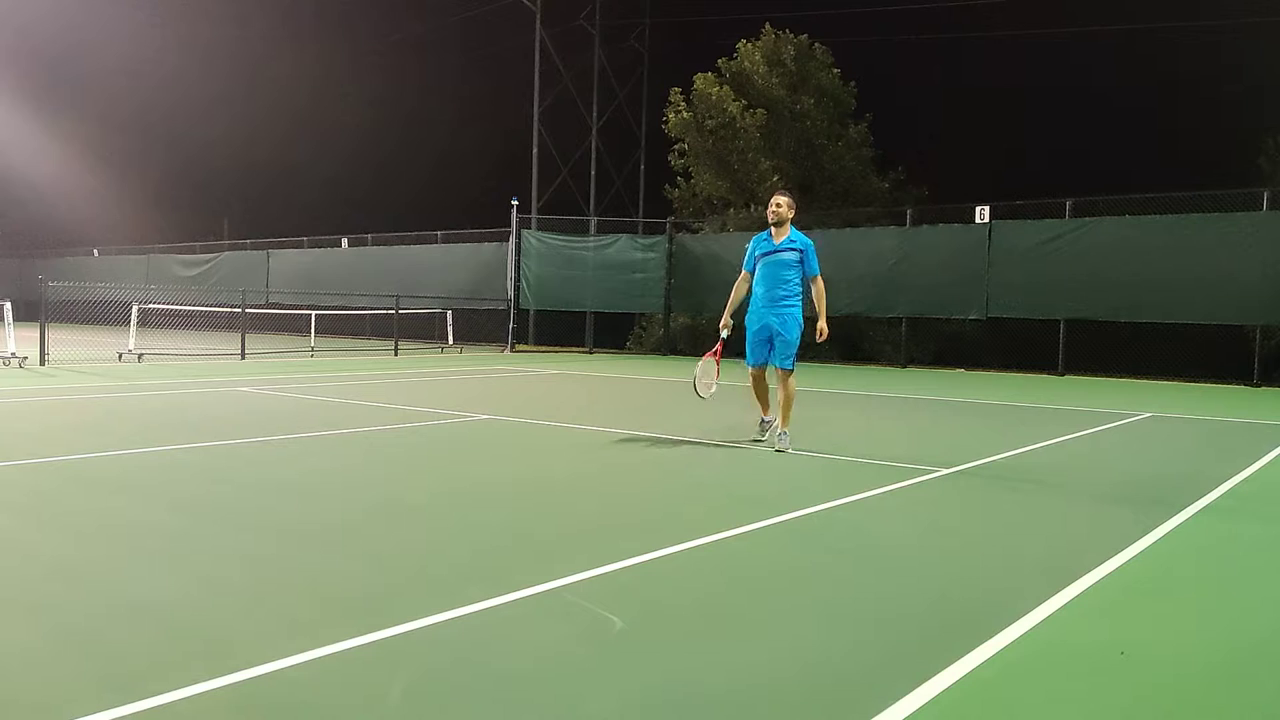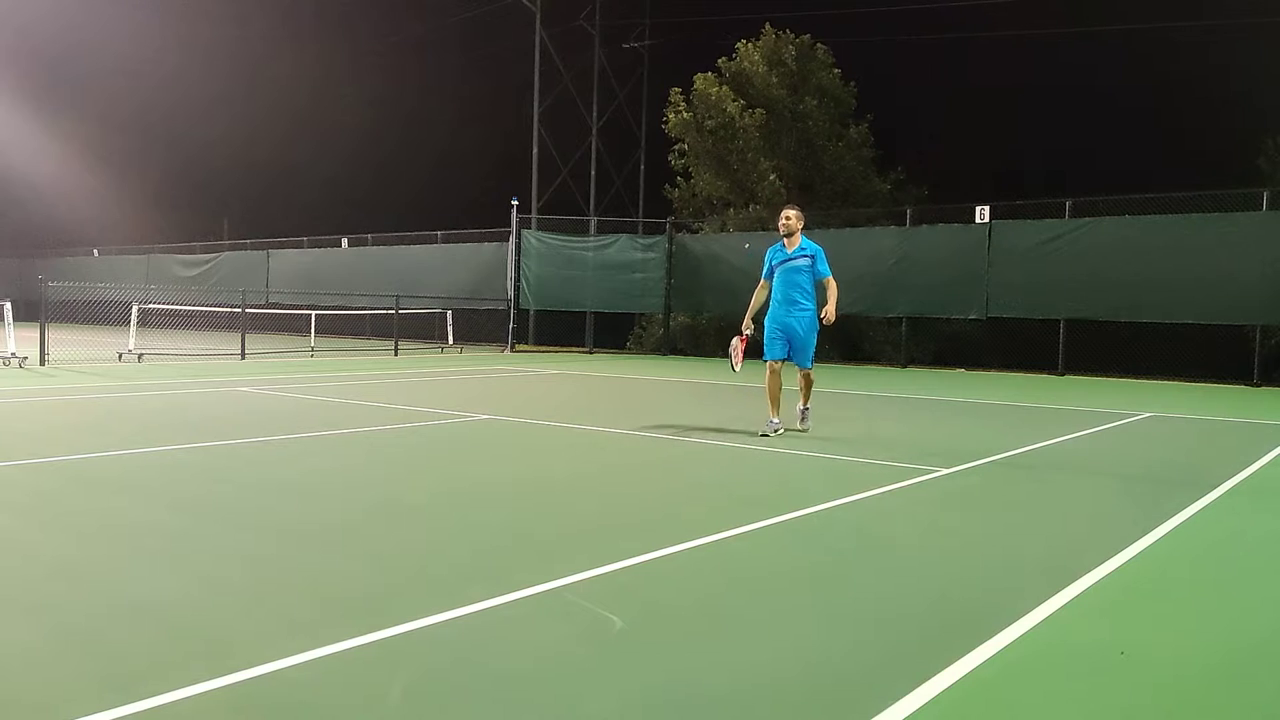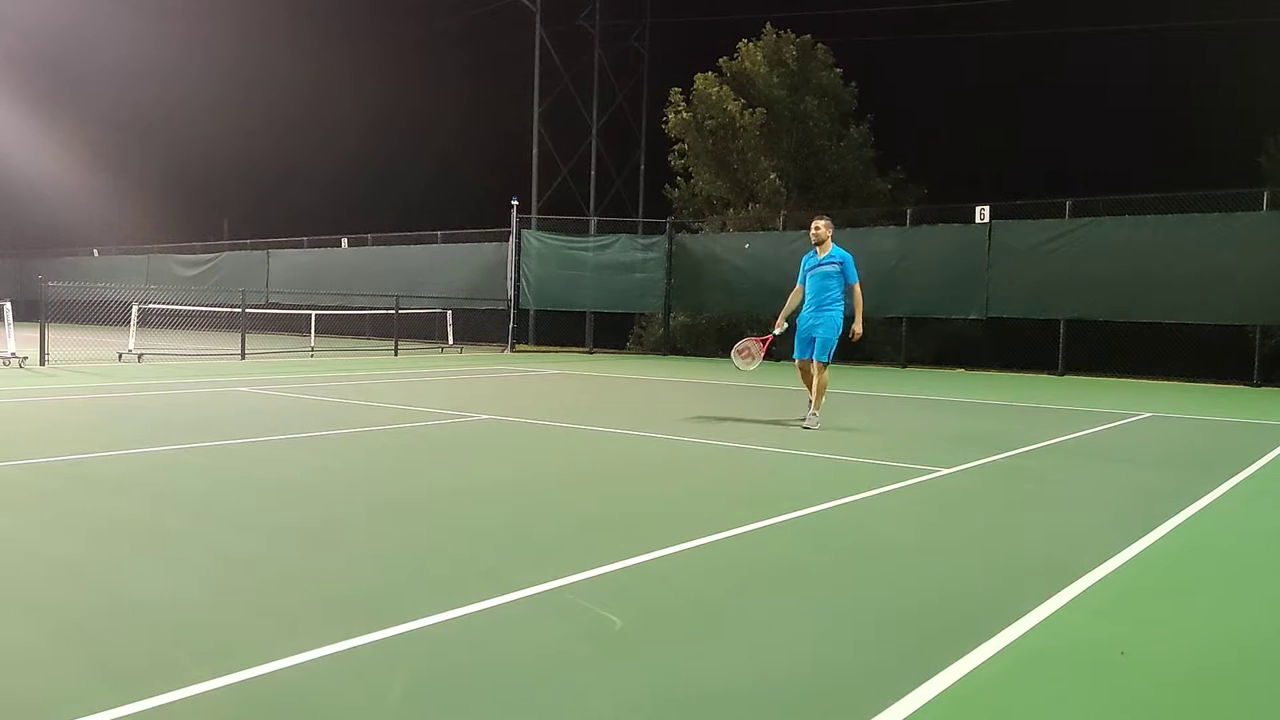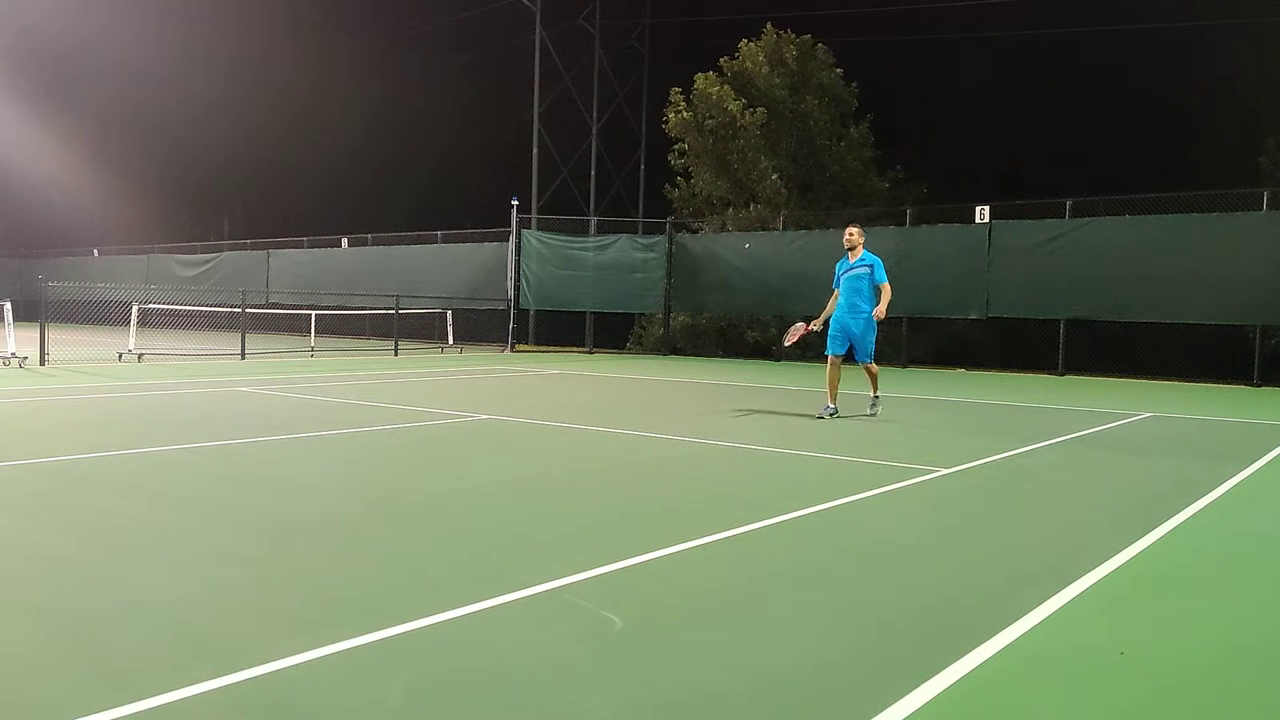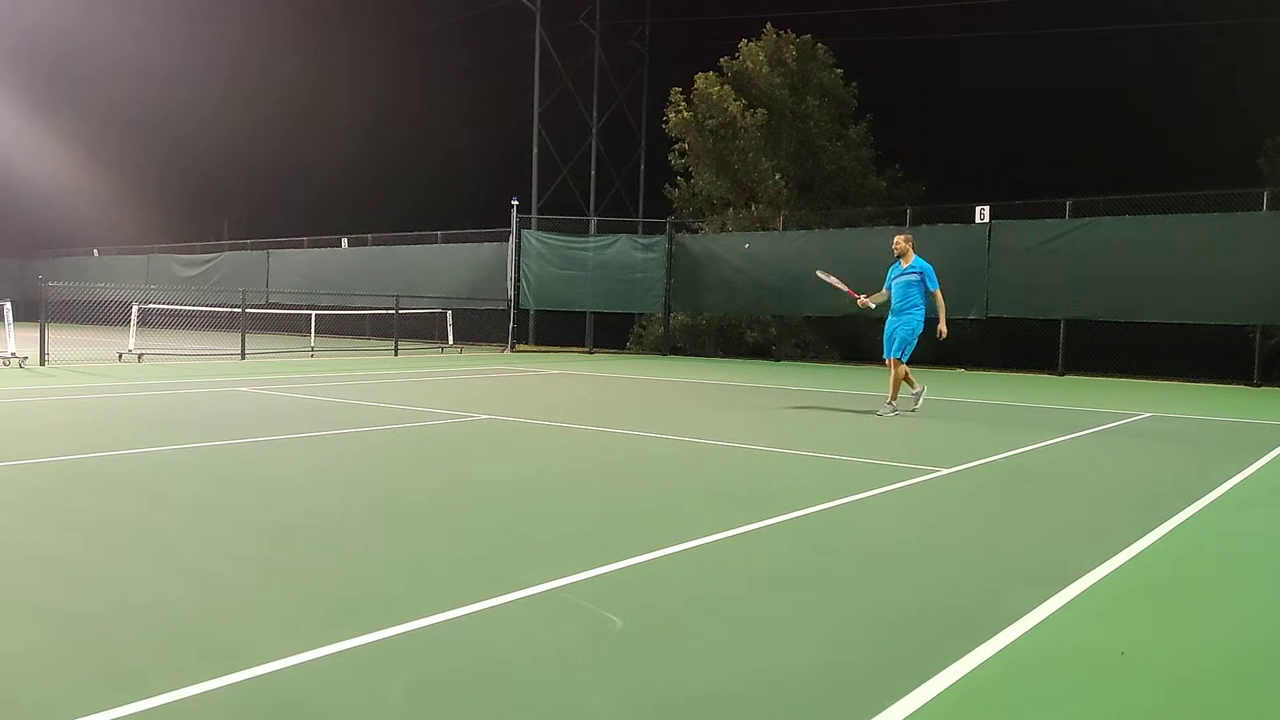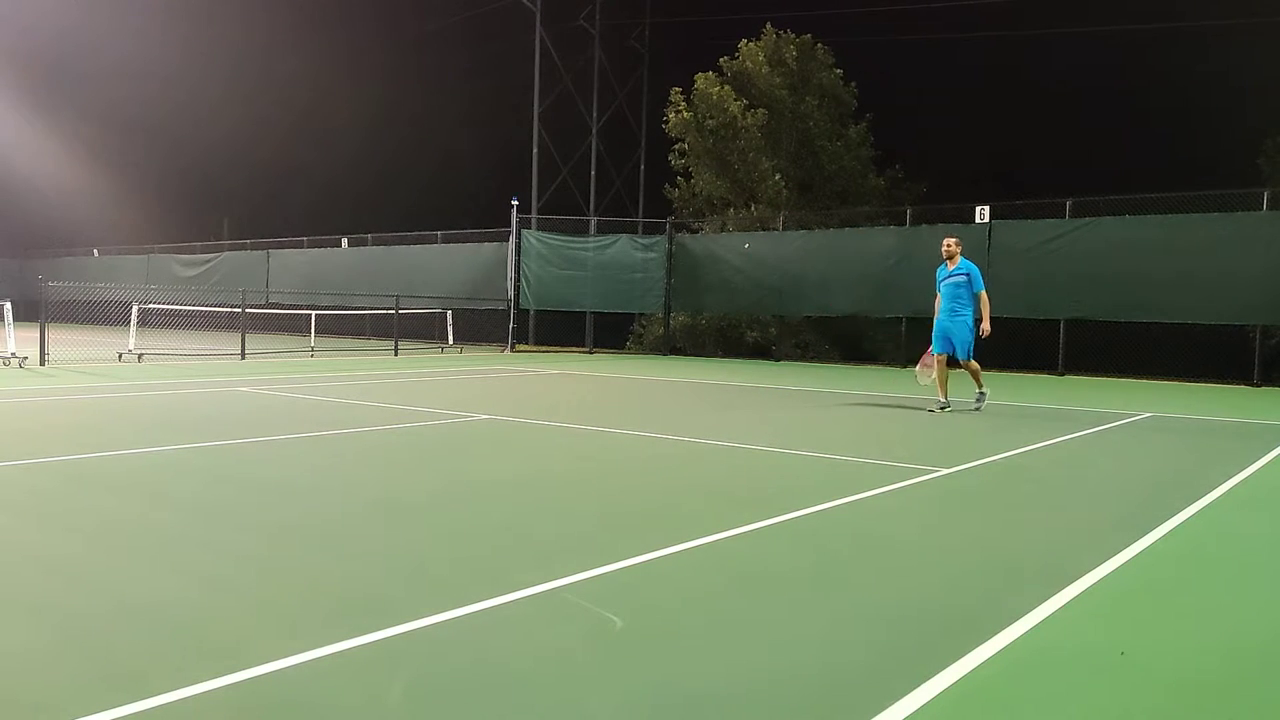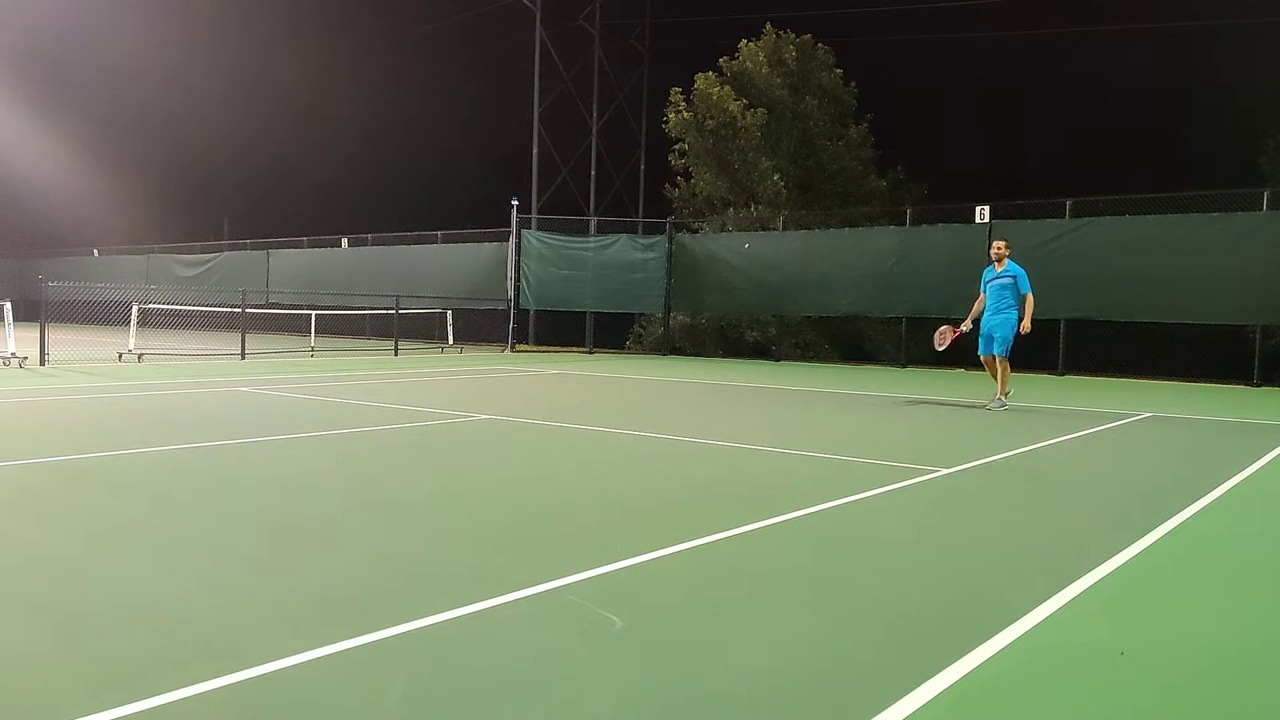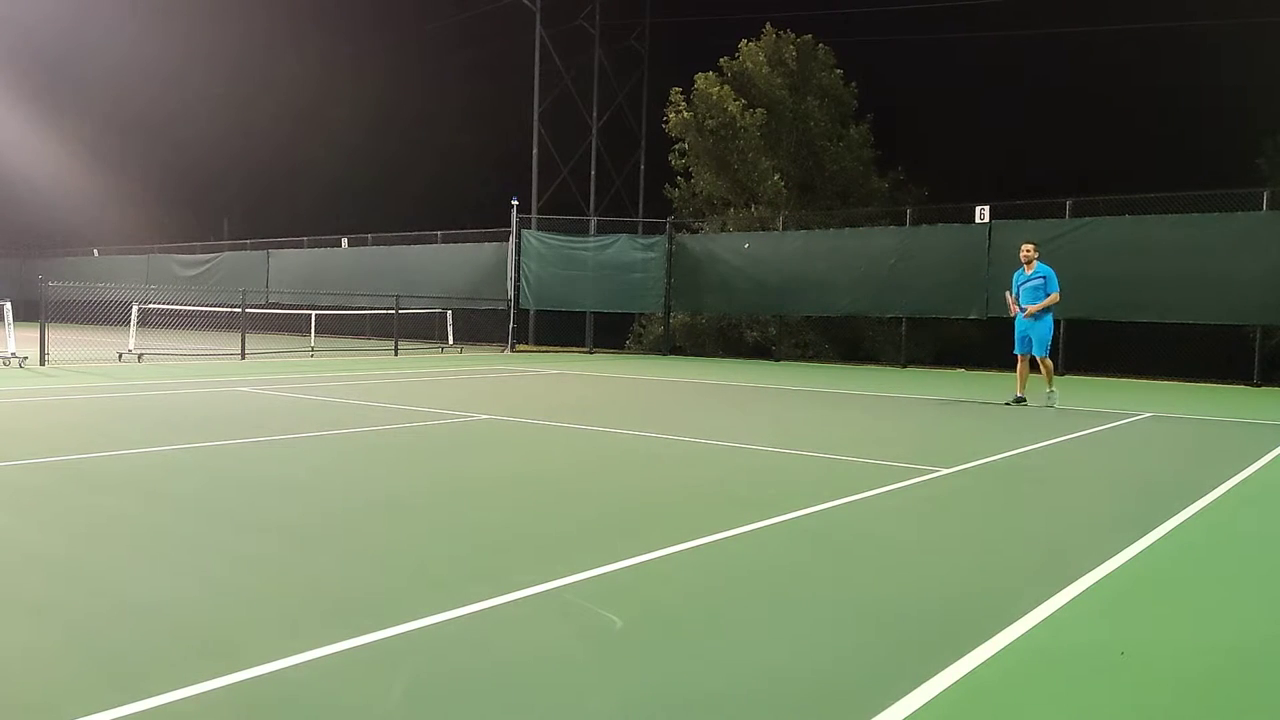
dt=0.5s
person 1, frame 1
left shoulder: (803, 243)
right shoulder: (756, 242)
left elbow: (816, 282)
right elbow: (743, 281)
left wrist: (822, 318)
right wrist: (728, 313)
left hip: (788, 317)
right hip: (758, 316)
left knee: (784, 373)
right knee: (756, 372)
left ankle: (784, 431)
right ankle: (766, 417)
person 1, frame 2
left shoulder: (814, 250)
right shoulder: (772, 253)
left elbow: (830, 283)
right elbow: (763, 287)
left wrist: (831, 304)
right wrist: (748, 316)
left hip: (805, 319)
right hip: (776, 318)
left knee: (804, 369)
right knee: (773, 367)
left ankle: (804, 407)
right ankle: (774, 420)
person 1, frame 3
left shoulder: (843, 257)
right shoulder: (807, 259)
left elbow: (856, 290)
right elbow: (798, 291)
left wrist: (858, 321)
right wrist: (782, 316)
left hip: (830, 318)
right hip: (806, 318)
left knee: (820, 365)
right knee: (802, 363)
left ankle: (814, 413)
right ankle: (815, 399)
person 1, frame 4
left shoulder: (873, 261)
right shoulder: (841, 265)
left elbow: (886, 289)
left wrist: (882, 306)
right wrist: (821, 318)
left hip: (863, 320)
right hip: (840, 319)
left knee: (866, 363)
right knee: (833, 360)
left ankle: (875, 394)
right ankle: (831, 405)
person 1, frame 5
left shoulder: (924, 268)
right shoulder: (894, 269)
left elbow: (937, 295)
right elbow: (885, 293)
left wrist: (942, 321)
right wrist: (868, 300)
left hip: (911, 320)
right hip: (893, 320)
left knee: (897, 361)
right knee: (890, 362)
left ankle: (892, 403)
right ankle: (917, 388)
person 1, frame 6
left shoulder: (970, 269)
right shoulder: (940, 270)
left elbow: (982, 296)
left wrist: (986, 321)
right wrist: (936, 320)
left hip: (962, 322)
right hip: (942, 321)
left knee: (965, 361)
right knee: (939, 358)
left ankle: (981, 390)
right ankle: (943, 401)
person 1, frame 7
left shoulder: (1017, 272)
right shoulder: (987, 272)
left elbow: (1029, 297)
right elbow: (982, 298)
left wrist: (1027, 319)
right wrist: (969, 319)
left hip: (1006, 321)
right hip: (987, 320)
left knee: (1001, 358)
right knee: (986, 358)
left ankle: (1002, 398)
right ankle: (1003, 389)
person 1, frame 8
left shoulder: (1047, 272)
right shoulder: (1018, 275)
left elbow: (1056, 296)
right elbow: (1014, 297)
left wrist: (1037, 307)
right wrist: (1013, 306)
left hip: (1042, 321)
right hip: (1022, 321)
left knee: (1041, 357)
right knee: (1022, 357)
left ankle: (1051, 389)
right ankle: (1020, 395)
